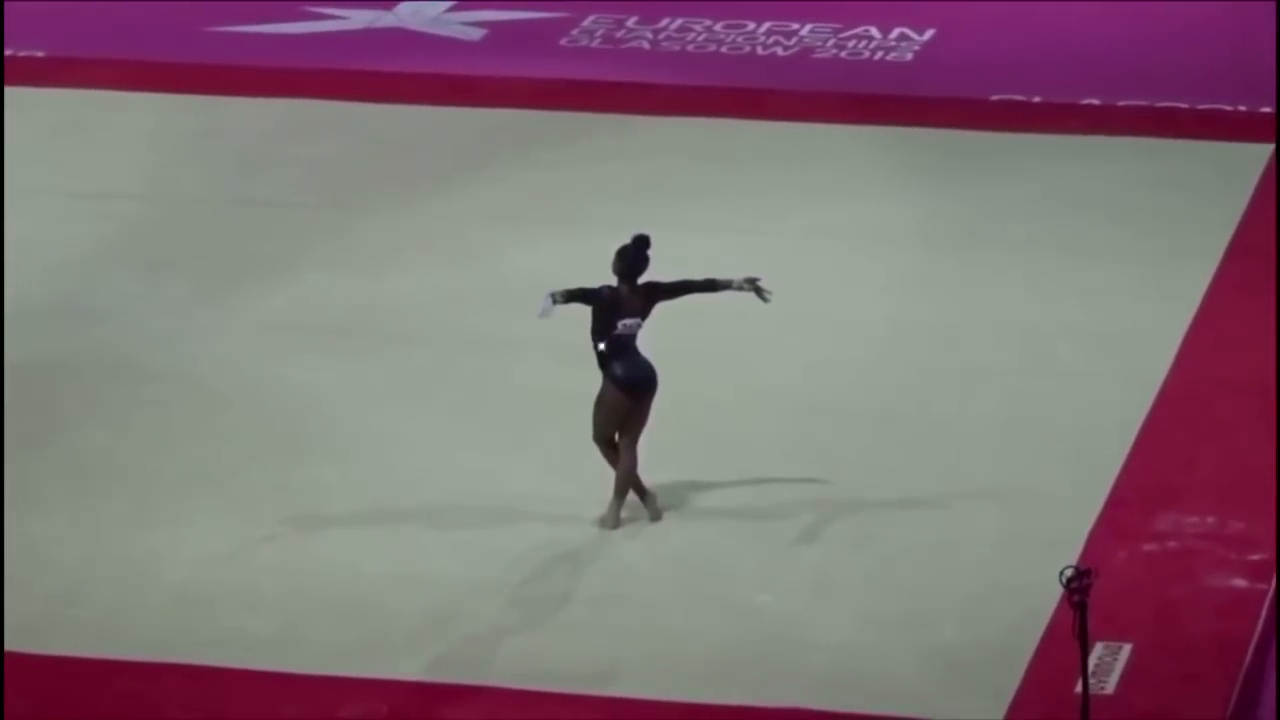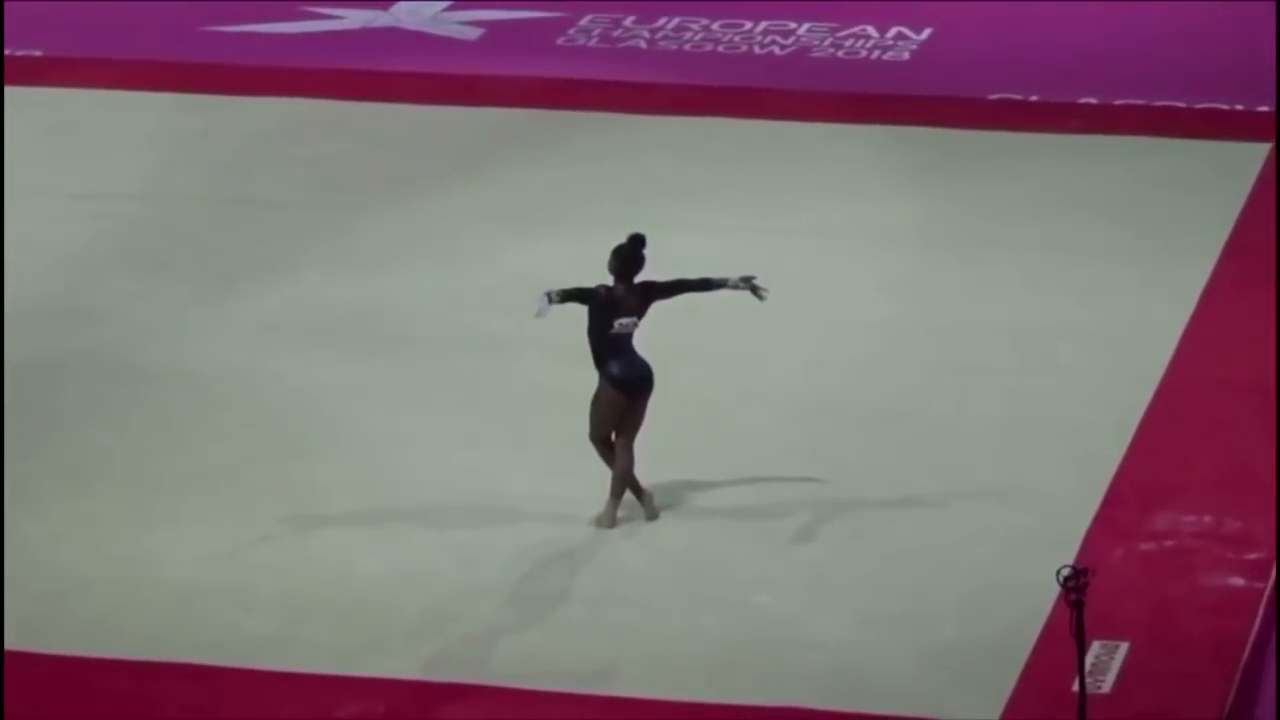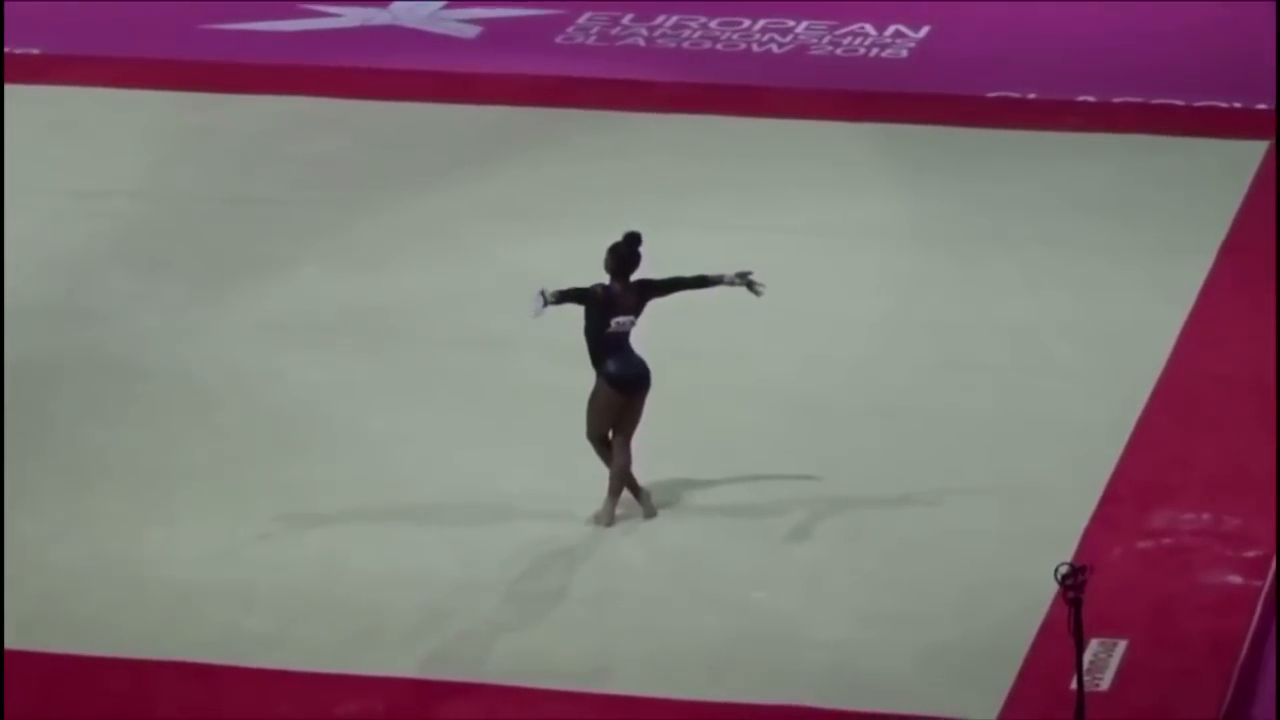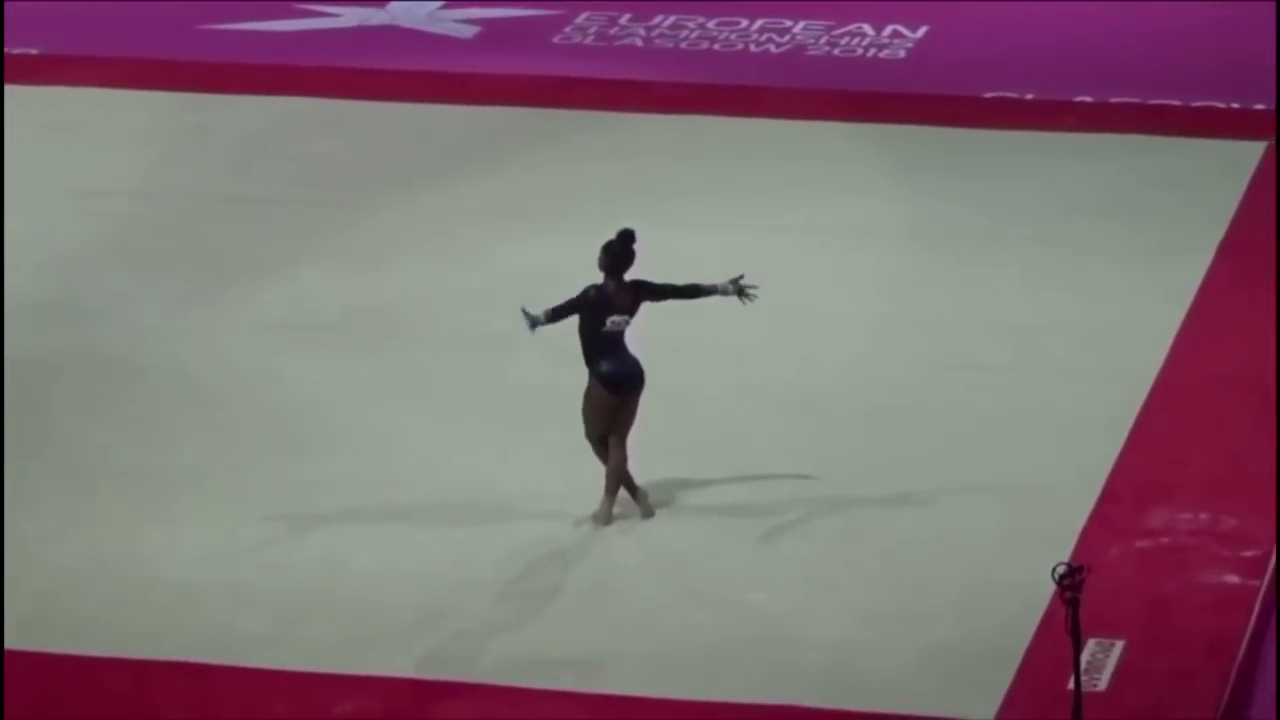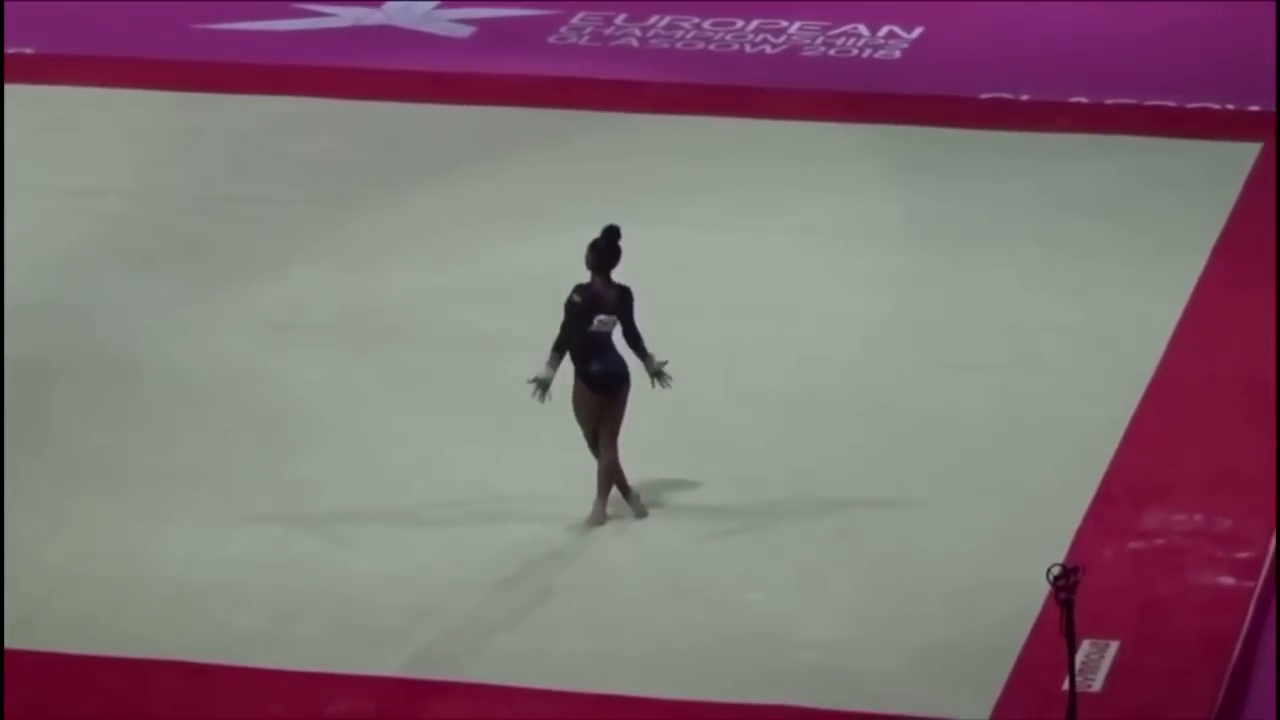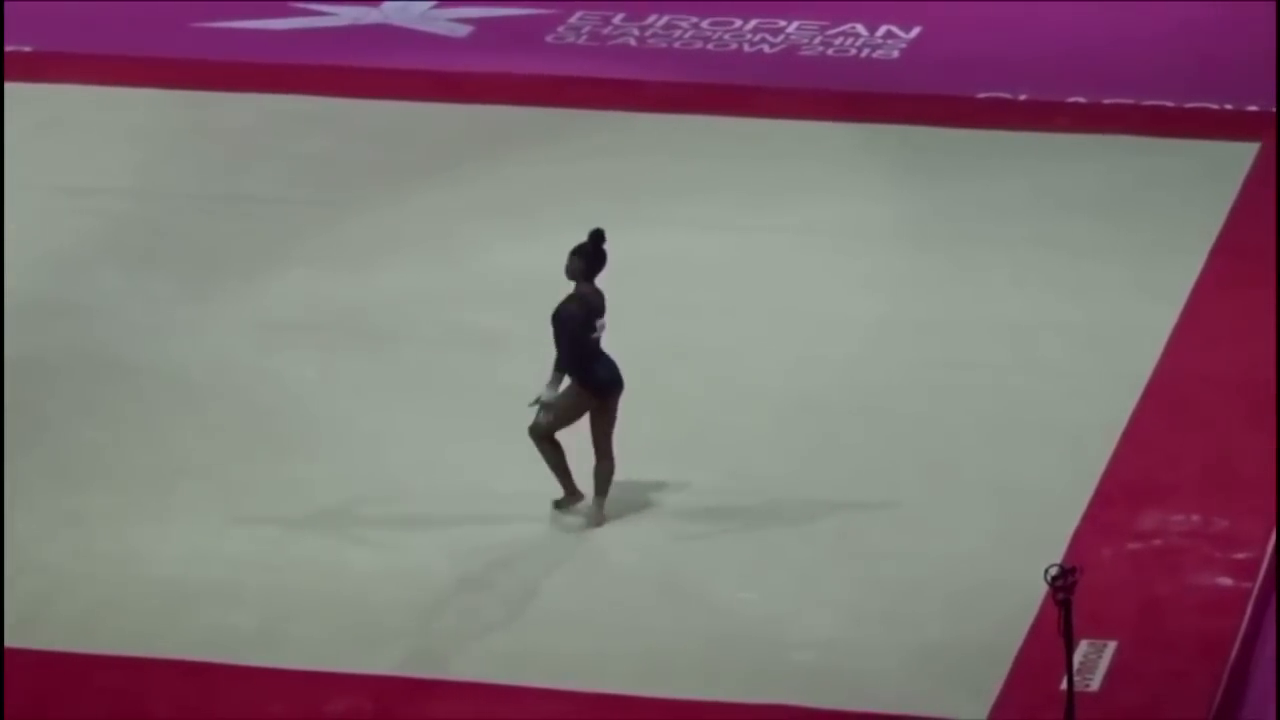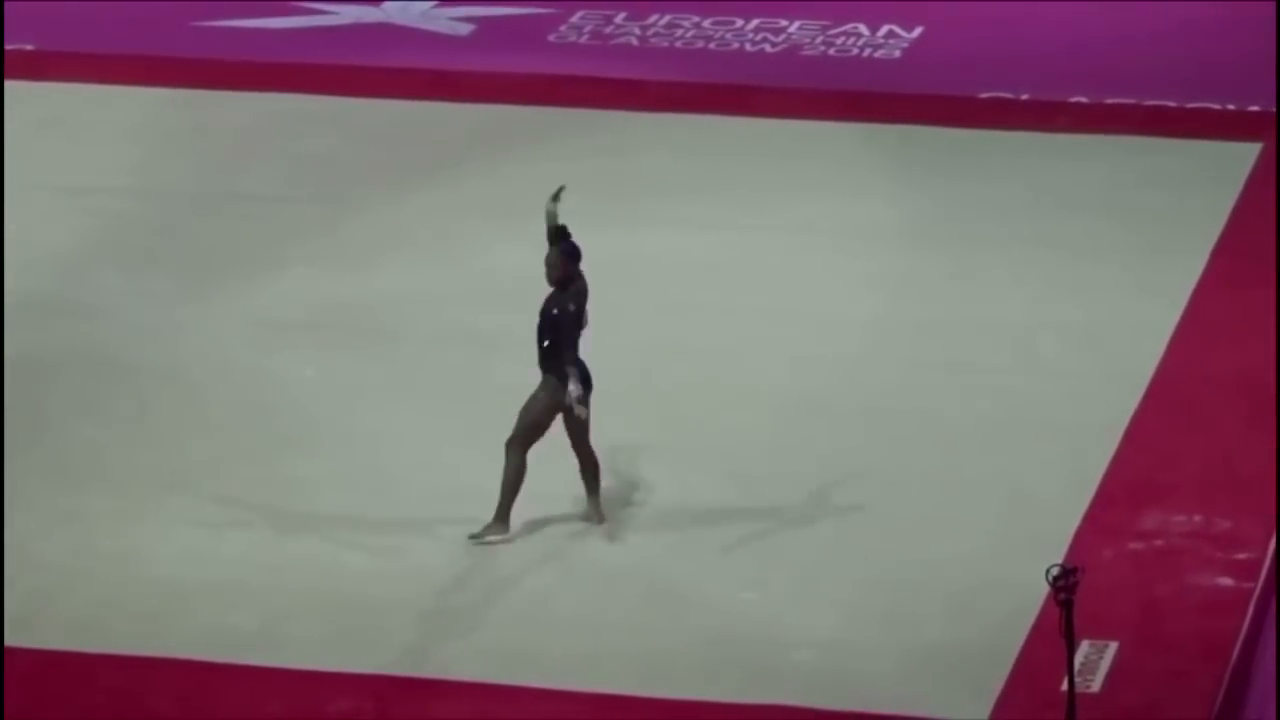
dt=0.2s
person 1, frame 1
left shoulder: (607, 297)
right shoulder: (649, 293)
left elbow: (580, 294)
right elbow: (693, 286)
left wrist: (556, 297)
right wrist: (737, 283)
left hip: (620, 378)
right hip: (644, 375)
left knee: (603, 438)
right knee: (627, 444)
left ankle: (643, 495)
right ankle: (616, 508)
person 1, frame 2
left shoulder: (603, 296)
right shoulder: (645, 292)
left elbow: (576, 294)
right elbow: (690, 285)
left wrist: (553, 297)
right wrist: (733, 282)
left hip: (616, 377)
right hip: (641, 374)
left knee: (599, 438)
right knee: (624, 443)
left ankle: (639, 494)
right ankle: (612, 507)
person 1, frame 3
left shoulder: (600, 295)
right shoulder: (642, 290)
left elbow: (573, 295)
right elbow: (686, 282)
left wrist: (549, 298)
right wrist: (729, 279)
left hip: (613, 376)
right hip: (638, 372)
left knee: (597, 437)
right knee: (621, 441)
left ankle: (637, 492)
right ankle: (610, 505)
person 1, frame 4
left shoulder: (594, 295)
right shoulder: (637, 291)
left elbow: (568, 308)
right elbow: (681, 290)
left wrist: (540, 319)
right wrist: (723, 288)
left hip: (606, 375)
right hip: (632, 371)
left knee: (596, 437)
right knee: (617, 441)
left ankle: (635, 493)
right ankle: (607, 505)
person 1, frame 5
left shoulder: (582, 295)
right shoulder: (623, 294)
left elbow: (567, 334)
right elbow: (632, 333)
left wrist: (549, 371)
right wrist: (650, 363)
left hip: (592, 374)
right hip: (618, 371)
left knee: (596, 441)
right knee: (608, 441)
left ankle: (627, 495)
right ankle: (603, 505)
person 1, frame 6
left shoulder: (574, 304)
right shoulder: (597, 296)
left elbow: (568, 349)
left wrist: (551, 389)
left hip: (588, 381)
right hip: (611, 376)
left knee: (539, 429)
right knee: (603, 445)
left ankle: (571, 493)
right ankle: (597, 506)
person 1, frame 7
left shoulder: (569, 303)
right shoulder: (575, 286)
left elbow: (568, 346)
right elbow: (557, 240)
left wrist: (573, 386)
right wrist: (552, 215)
left hip: (559, 380)
right hip: (572, 377)
left knee: (516, 446)
right knee: (581, 443)
left ankle: (501, 524)
right ankle: (594, 507)
